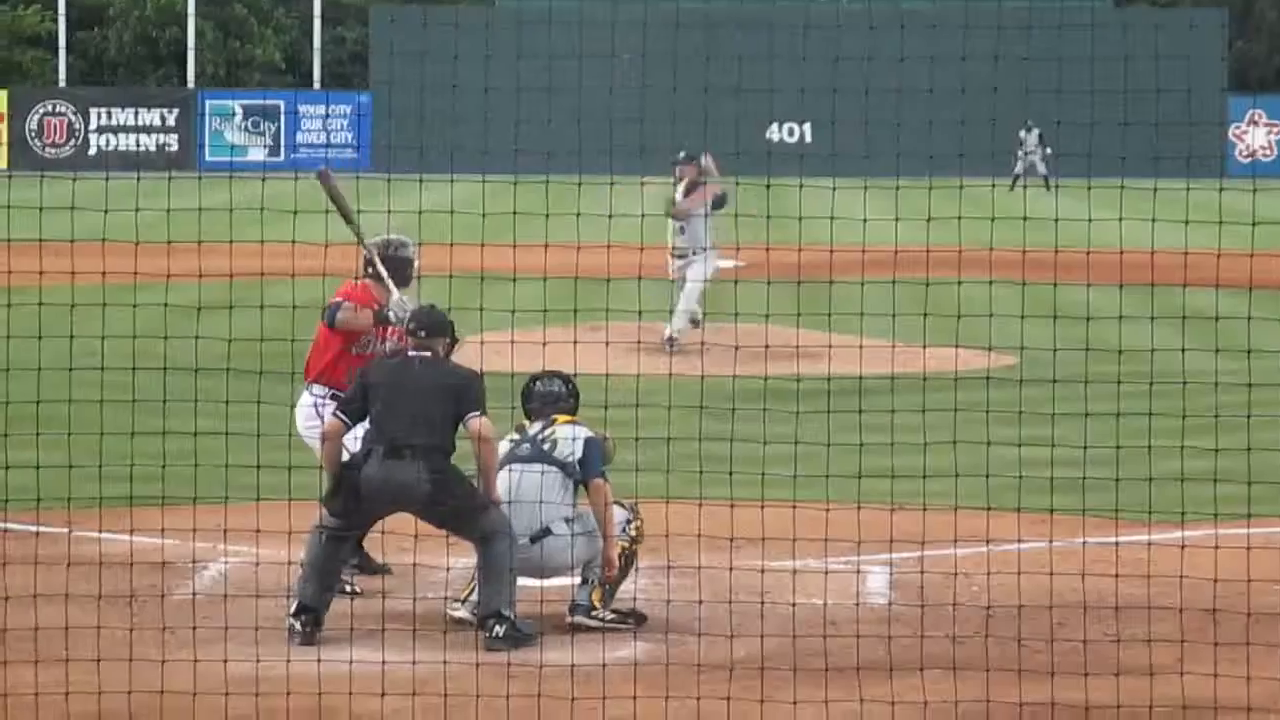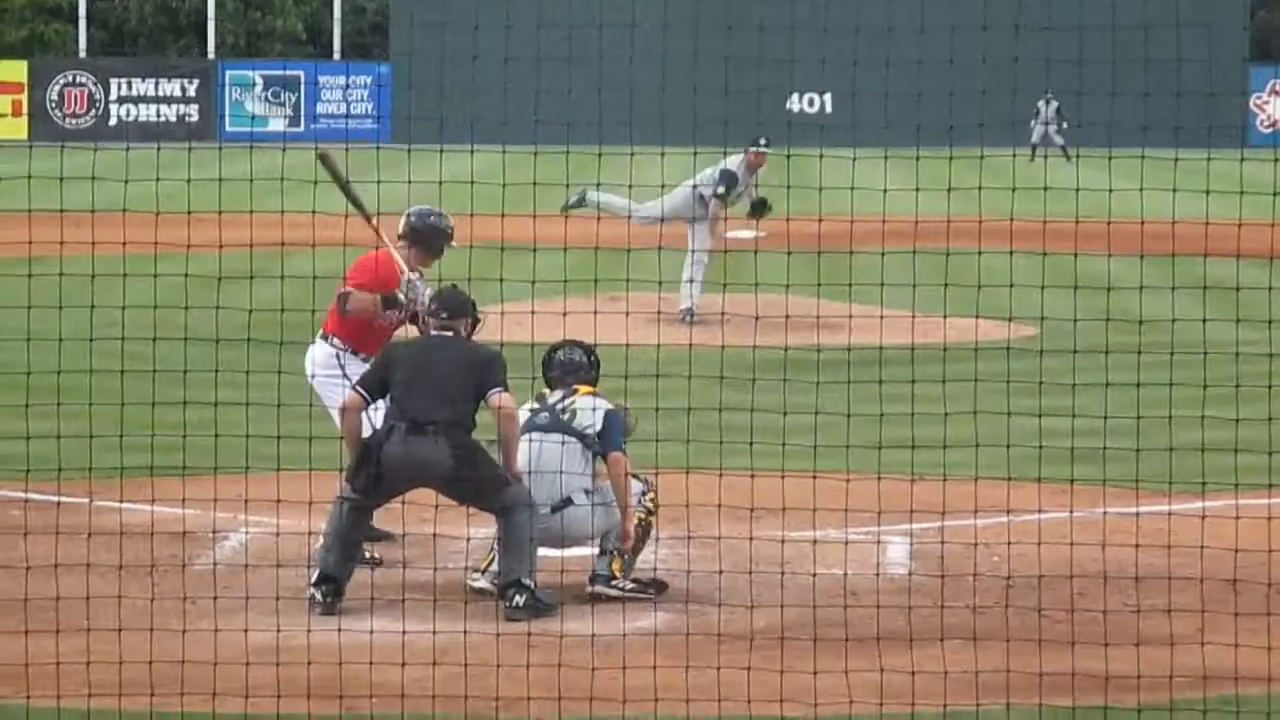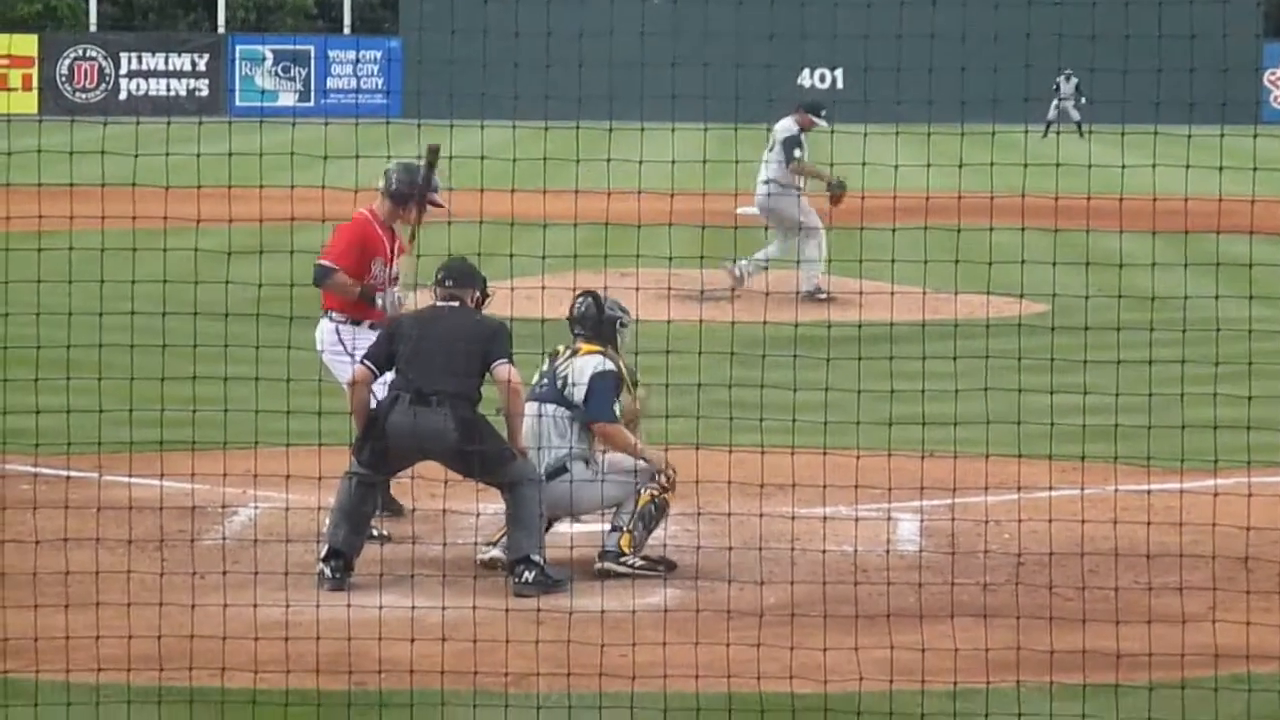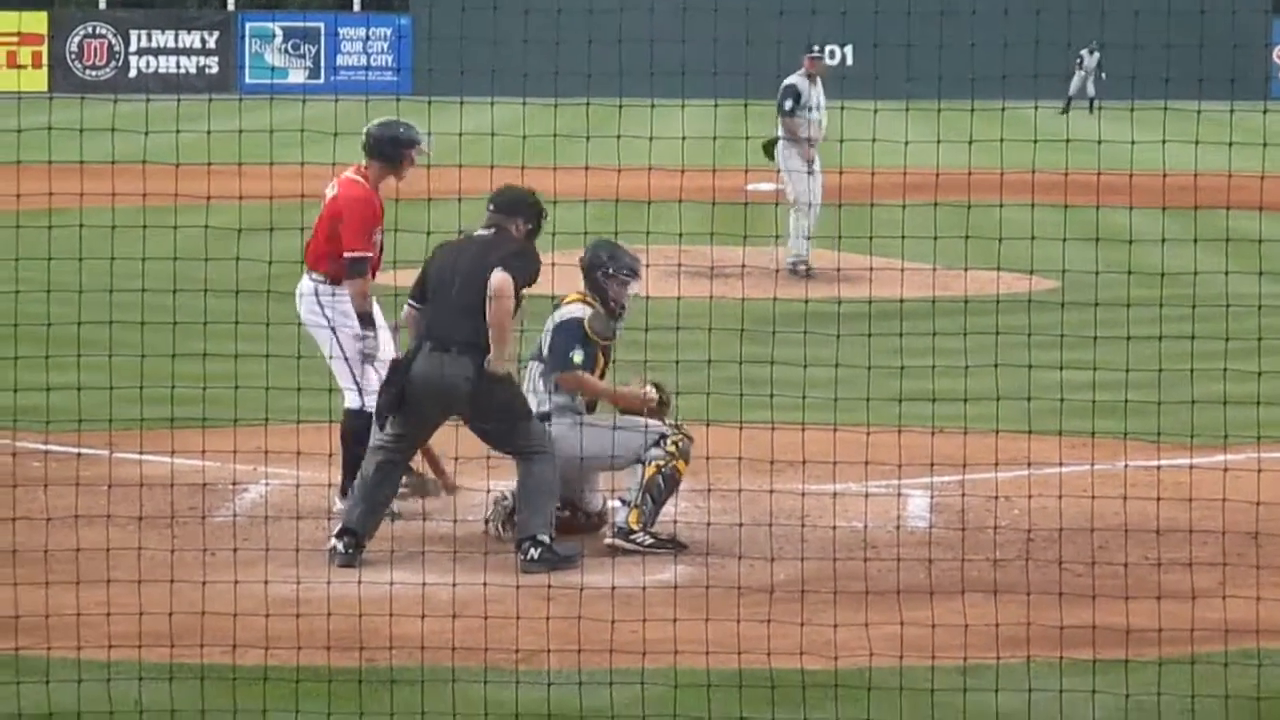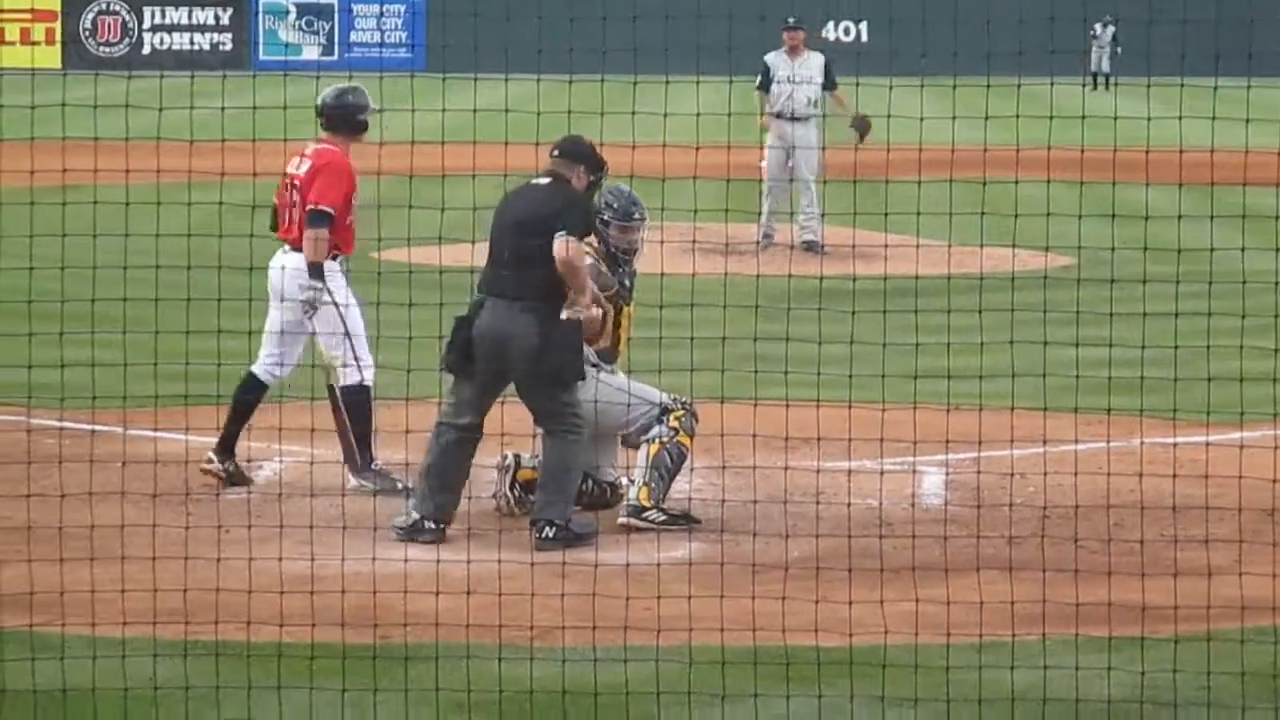
dt=0.5s
person 1, frame 1
left shoulder: (391, 314)
right shoulder: (354, 295)
right elbow: (333, 316)
left wrist: (405, 325)
right wrist: (387, 316)
right hip: (323, 409)
left ankle: (353, 550)
person 1, frame 2
left shoulder: (407, 276)
right shoulder: (379, 265)
right elbow: (347, 305)
left wrist: (421, 304)
right wrist: (398, 301)
left hip: (354, 362)
right hip: (335, 361)
person 1, frame 3
left shoulder: (393, 236)
right shoulder: (358, 227)
right elbow: (324, 275)
left wrist: (392, 302)
right wrist: (373, 296)
left hip: (371, 333)
right hip: (344, 334)
left ankle: (374, 492)
person 1, frame 4
left shoulder: (355, 181)
right shoulder: (360, 198)
right elbow: (356, 269)
right wrist: (366, 328)
left hip: (341, 294)
right hip: (329, 296)
left knee: (391, 380)
right knee: (362, 392)
left ankle: (398, 471)
right ankle: (350, 492)
person 1, frame 5
left shoulder: (303, 157)
right shoulder: (336, 162)
left elbow: (278, 217)
right elbow: (318, 223)
right wrist: (315, 278)
left hip: (284, 264)
right hip: (313, 270)
left knee: (272, 364)
right knee: (356, 366)
left ankle: (223, 453)
right ankle: (363, 468)
person 2, frame 1
left shoulder: (374, 371)
right shoulder: (463, 377)
left elbow: (331, 432)
right elbow: (482, 434)
left wrist: (337, 487)
right wrist: (490, 490)
left hip: (373, 472)
right hip: (430, 475)
left knee: (331, 530)
right knee: (495, 529)
left ankle: (305, 619)
right ankle: (498, 622)
person 2, frame 2
left shoulder: (397, 351)
right shoulder: (485, 356)
left elbow: (350, 406)
right elbow: (506, 410)
left wrist: (359, 463)
right wrist: (511, 466)
left hip: (394, 449)
right hip: (451, 453)
left knee: (353, 499)
right knee: (517, 502)
left ankle: (326, 589)
right ankle: (519, 592)
person 2, frame 3
left shoulder: (403, 323)
right shoulder: (490, 327)
left elbow: (358, 380)
right elbow: (510, 383)
left wrist: (366, 436)
right wrist: (515, 440)
left hip: (398, 420)
right hip: (455, 425)
left knee: (361, 475)
right knee: (523, 477)
left ankle: (335, 564)
right ankle: (528, 569)
person 2, frame 4
left shoulder: (445, 251)
right shoulder: (519, 252)
left elbow: (413, 316)
right elbow: (499, 292)
right wrist: (501, 355)
left hip: (422, 366)
right hip: (474, 371)
left knee: (389, 450)
right knee: (534, 450)
left ankle: (348, 539)
right ankle: (536, 545)
person 2, frame 5
left shoulder: (513, 198)
right shoulder: (573, 202)
right elbow: (565, 255)
left wrist: (573, 286)
right wrist: (581, 293)
left hip: (485, 320)
right hip: (534, 328)
left knee: (457, 422)
right knee: (564, 426)
left ankle: (428, 516)
right ankle: (551, 523)
person 3, frame 1
left shoulder: (512, 438)
right shoulder: (583, 436)
right elbow: (598, 486)
right wrist: (610, 545)
right hip: (547, 548)
right knee: (626, 517)
left ankle: (474, 599)
right ankle: (590, 606)
person 3, frame 2
left shoulder: (530, 407)
right shoulder: (602, 408)
right elbow: (616, 460)
right wrist: (624, 521)
right hip: (560, 517)
right knee: (641, 489)
left ankle: (493, 569)
right ankle: (611, 575)
person 3, frame 3
left shoulder: (557, 360)
right shoulder: (602, 366)
right elbow: (605, 428)
right wrist: (647, 455)
right hip: (562, 482)
right knee: (656, 471)
left ankle: (506, 542)
right ankle: (620, 551)
person 3, frame 4
left shoulder: (593, 316)
right shoulder: (579, 317)
right elbow: (567, 377)
left wrist: (625, 399)
right wrist: (623, 395)
left hip: (545, 432)
right hip: (558, 428)
left knee: (590, 514)
right knee: (672, 439)
left ankle: (517, 507)
right ankle: (631, 528)
person 3, frame 5
left shoulder: (623, 269)
right shoulder: (585, 268)
left hip: (587, 383)
right hip: (577, 381)
left knee: (603, 490)
right knee: (677, 415)
left ankle: (522, 474)
right ankle: (643, 504)
person 4, frame 1
left shoulder: (709, 190)
right shoulder: (679, 190)
left hip: (701, 256)
right hip: (678, 257)
left knee: (692, 290)
right knee: (684, 290)
left ankle: (674, 333)
right ankle: (693, 317)
person 4, frame 2
left shoulder: (753, 166)
right shoulder: (732, 170)
left elbow: (746, 184)
right elbow: (718, 203)
left wrist: (756, 201)
right wrist: (713, 228)
left hip: (708, 211)
right hip: (689, 199)
left knee: (699, 258)
right knee: (639, 212)
left ankle: (687, 306)
right ankle: (589, 198)
person 4, frame 3
left shoulder: (785, 126)
right shoulder: (791, 134)
left elbow: (800, 166)
right elbow: (796, 167)
left wrist: (828, 181)
right wrist: (826, 178)
left hip: (765, 193)
right hip: (779, 191)
left knee: (787, 240)
right knee: (814, 231)
left ankle: (744, 268)
right ankle: (811, 287)
person 4, frame 4
left shoulder: (818, 83)
right shoulder: (793, 84)
right elbow: (784, 119)
right wrist: (802, 146)
left hip: (811, 150)
right hip: (792, 149)
left knee: (813, 205)
right knee: (800, 202)
left ankle: (797, 258)
right ankle: (796, 258)
person 4, frame 5
left shoulder: (819, 60)
right shoulder: (771, 60)
left elbow: (832, 91)
right elbow: (762, 92)
left wrist: (851, 114)
right wrist: (763, 115)
left hip: (807, 126)
right hip: (779, 124)
left knee: (807, 181)
right knee: (773, 179)
left ankle: (809, 235)
right ankle: (767, 229)
